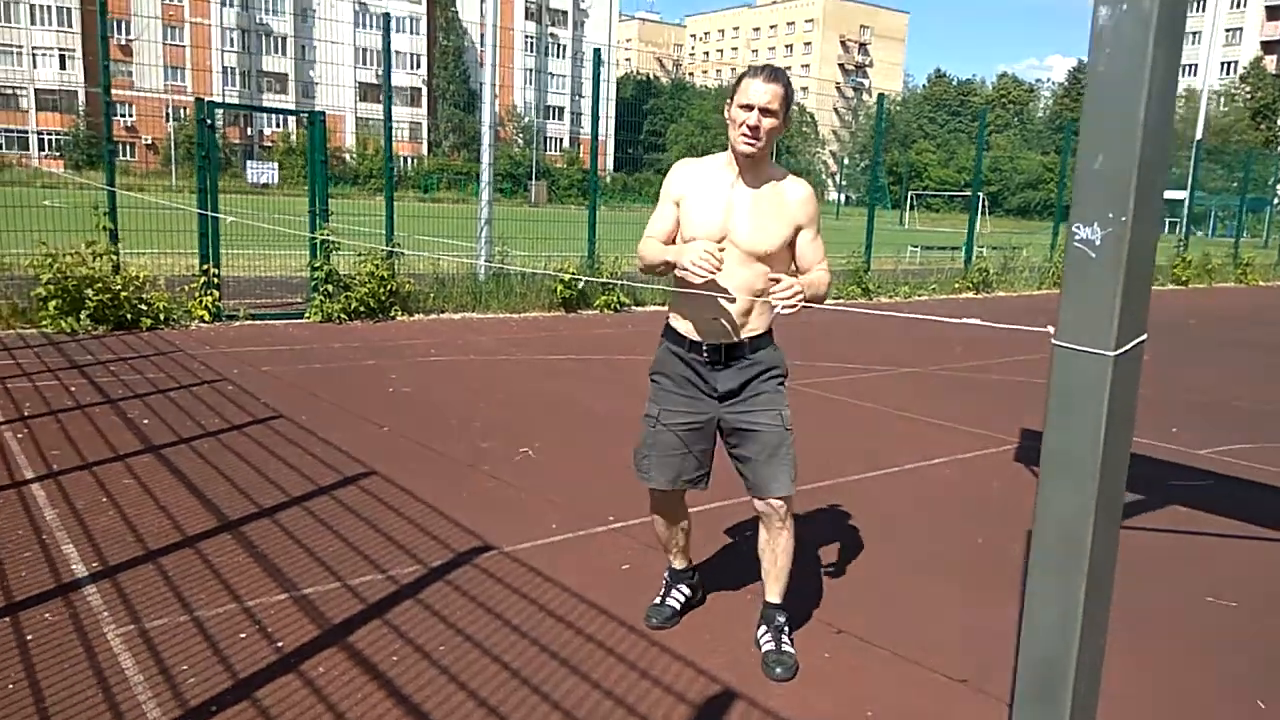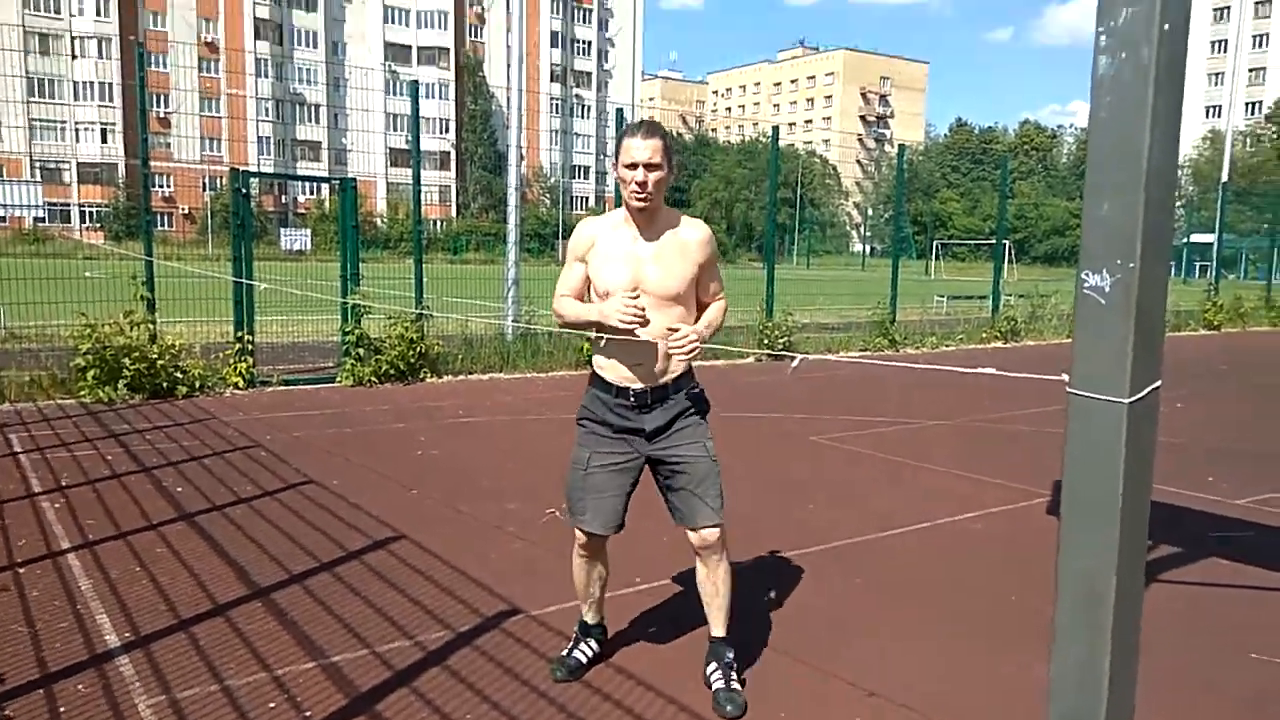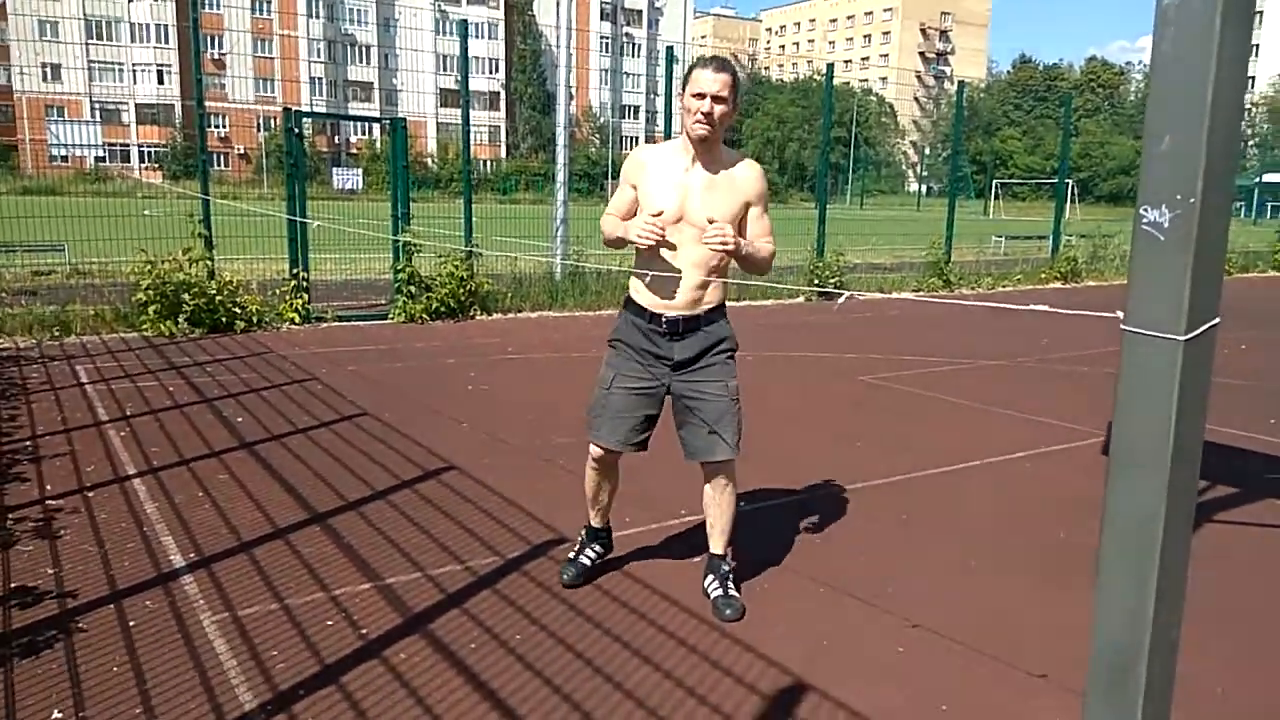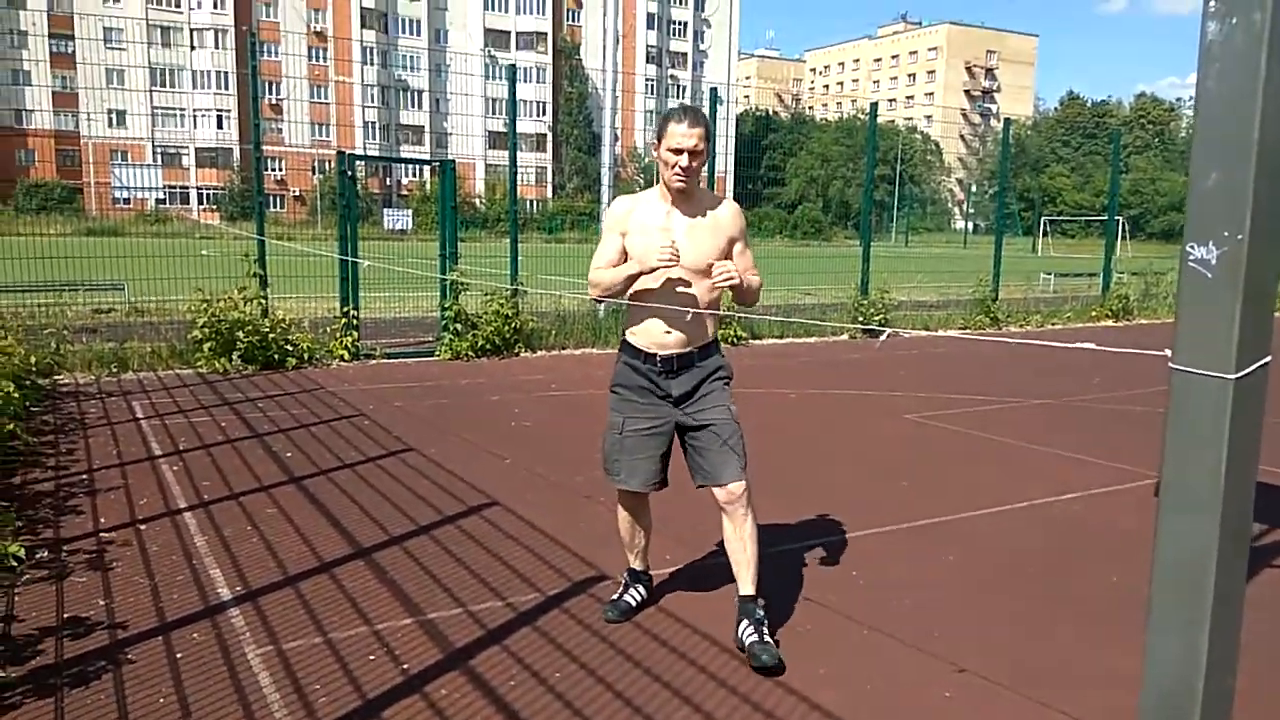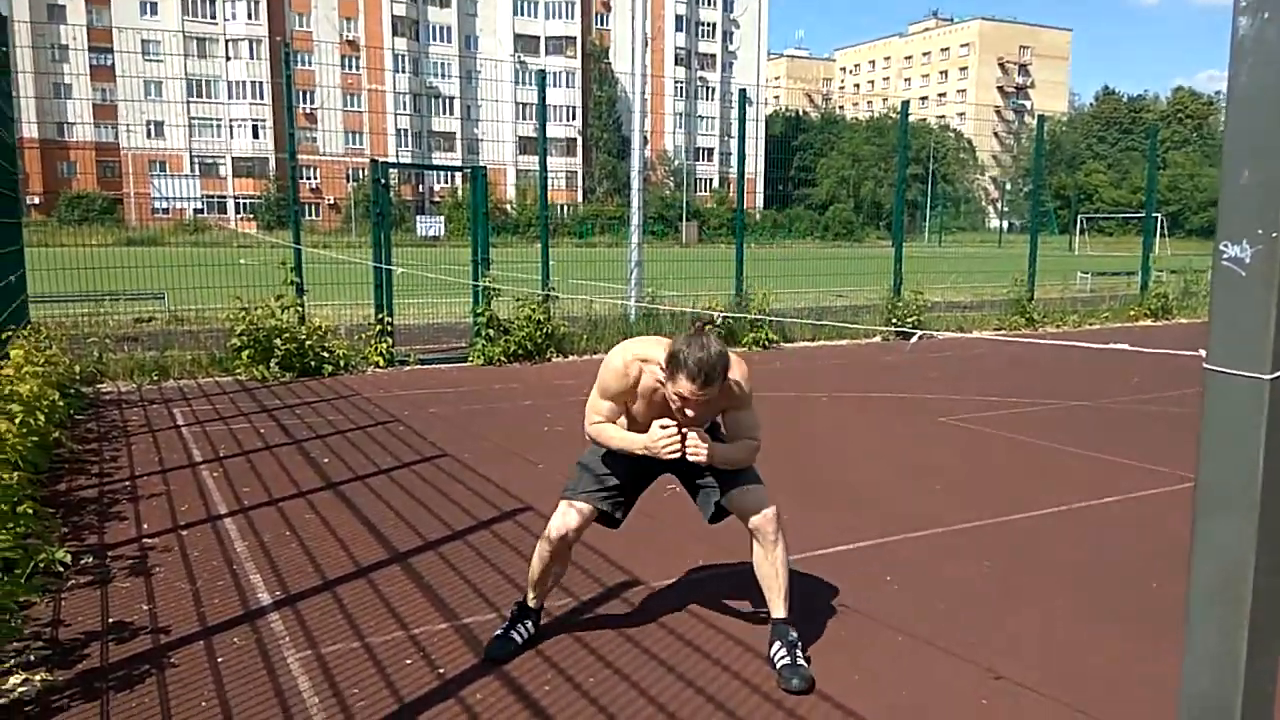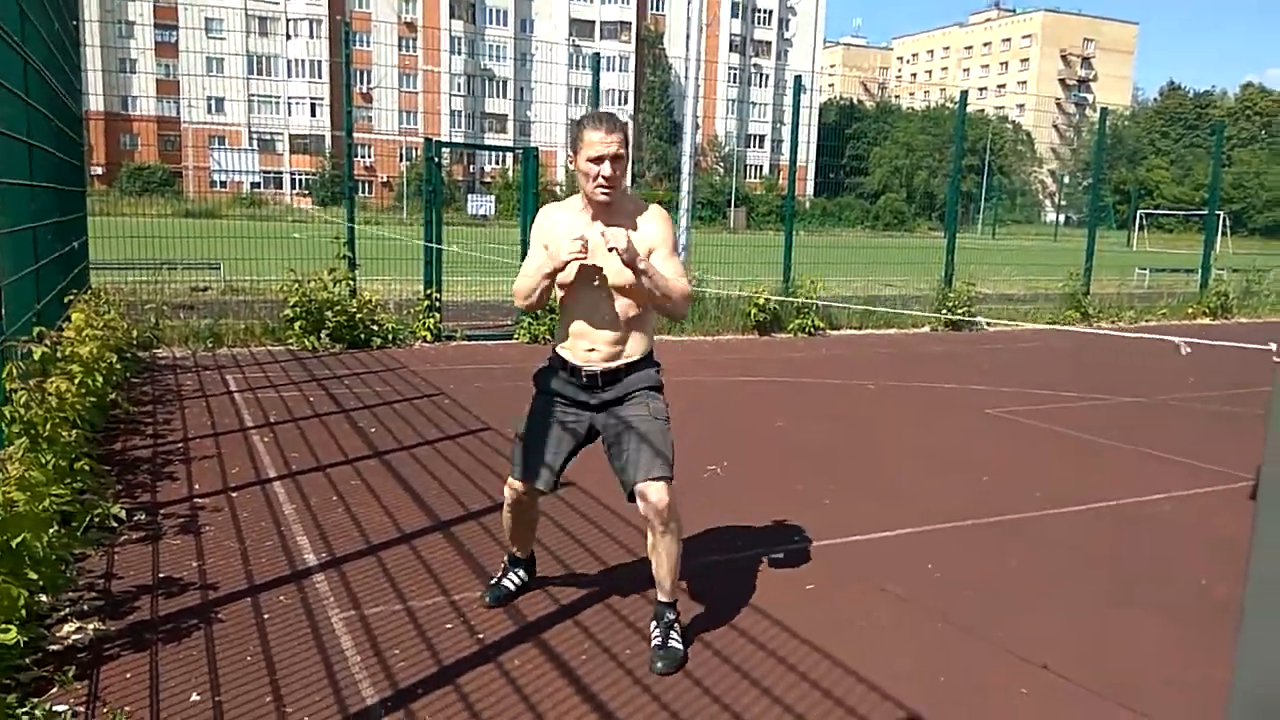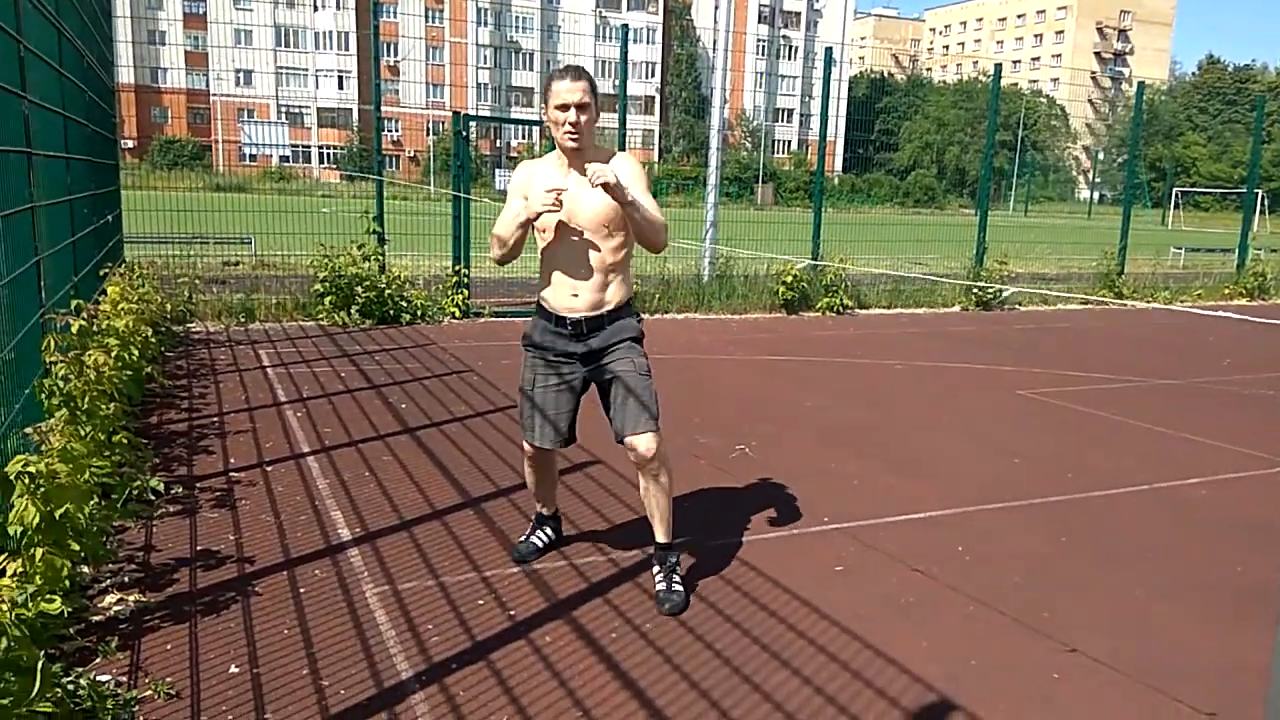
dt=0.7s
person 1, frame 1
left shoulder: (797, 196)
right shoulder: (686, 175)
left elbow: (822, 281)
right elbow: (646, 253)
left wrist: (802, 288)
right wrist: (677, 257)
left hip: (753, 364)
right hip: (681, 358)
left knee: (774, 502)
right knee: (663, 487)
left ankle: (773, 618)
right ankle: (682, 578)
person 1, frame 2
left shoulder: (696, 236)
right shoulder: (589, 234)
left elbow: (716, 301)
right elbow: (564, 306)
left wrist: (701, 331)
right wrist: (600, 312)
left hip: (676, 404)
right hip: (607, 404)
left knee: (708, 536)
right knee: (589, 534)
left ankle: (722, 654)
right ankle: (590, 631)
person 1, frame 3
left shoulder: (748, 176)
right shoulder: (643, 160)
left elbow: (766, 257)
right elbow: (607, 229)
left wrist: (741, 249)
right wrist: (629, 228)
left hip: (706, 336)
right hip: (639, 329)
left knee: (719, 463)
right knee: (602, 450)
left ankle: (718, 569)
right ankle: (596, 538)
person 1, frame 4
left shoulder: (727, 214)
right shoulder: (625, 210)
left elbow: (754, 290)
right elbow: (596, 284)
left wrist: (738, 282)
right wrist: (639, 266)
left hip: (703, 370)
right hip: (639, 370)
left knee: (732, 492)
right knee: (631, 489)
left ankle: (750, 613)
right ankle: (638, 578)
person 1, frame 5
left shoulder: (733, 377)
right shoulder: (626, 363)
left elbow: (749, 447)
right elbow: (595, 426)
left wrist: (713, 452)
right wrist: (633, 442)
left hip: (704, 451)
right hip: (628, 443)
left knee: (764, 519)
right knee: (561, 527)
left ankle: (782, 636)
right ankle: (526, 615)
person 1, frame 6
left shoulder: (652, 220)
right shoulder: (552, 219)
left elbow: (679, 306)
right elbow: (523, 300)
left wrist: (637, 266)
right wrist: (553, 263)
left hip: (632, 384)
right hip: (566, 380)
left knee: (657, 501)
right knee: (520, 490)
left ankle: (666, 615)
right ankle: (520, 563)
person 1, frame 7
left shoulder: (625, 167)
right shoulder: (527, 175)
left elbow: (657, 241)
right elbow: (498, 253)
left wrist: (626, 198)
right wrist: (526, 215)
left hip: (615, 330)
right hip: (550, 333)
left knee: (647, 447)
right knee: (538, 446)
left ankle: (666, 558)
right ankle: (548, 521)
